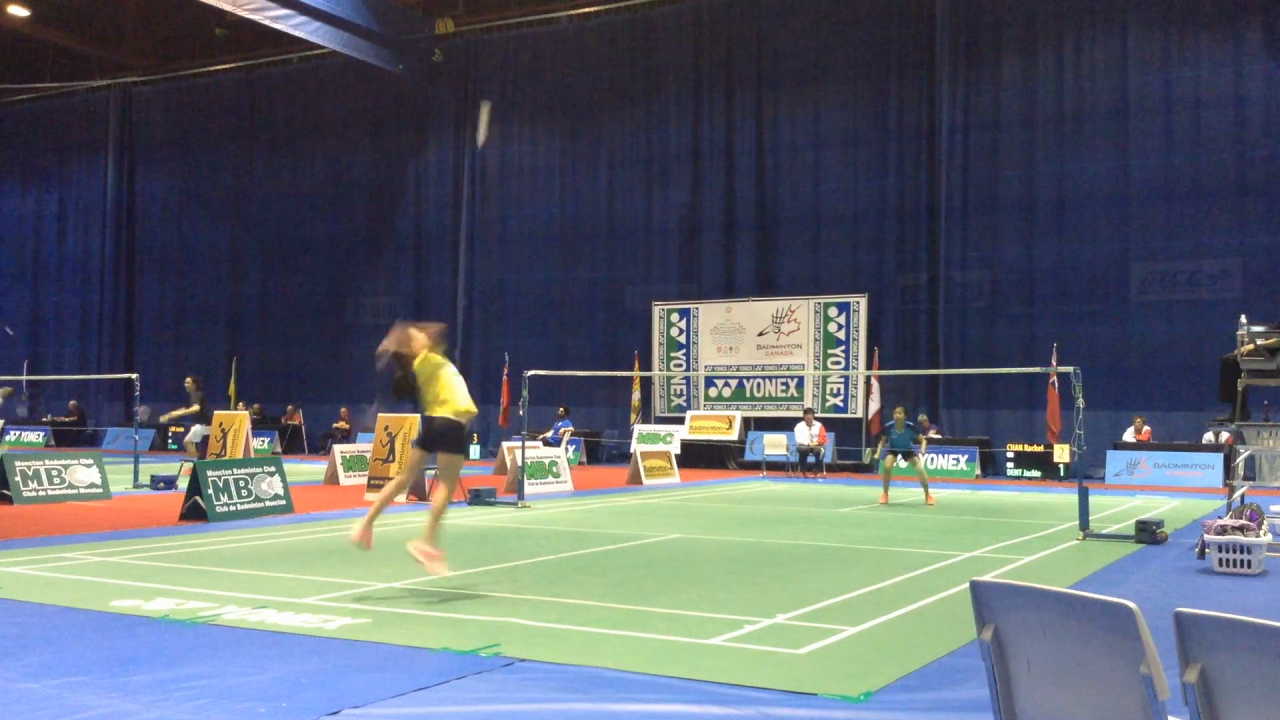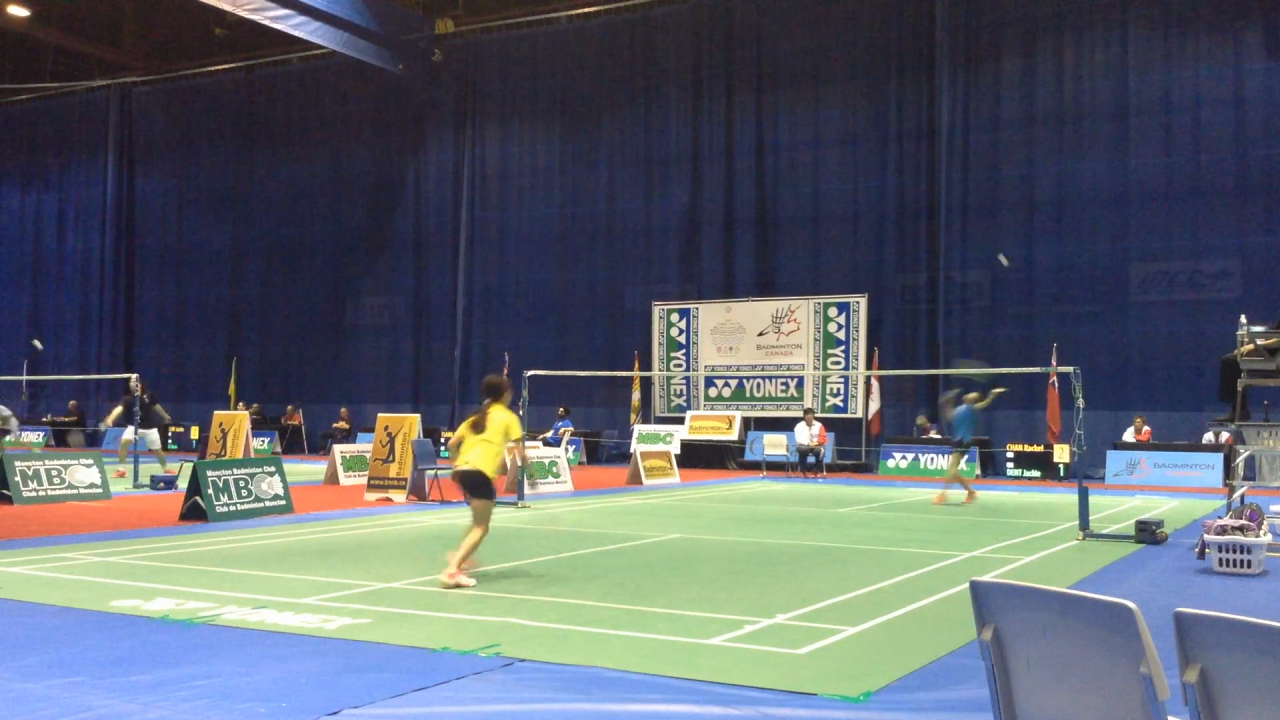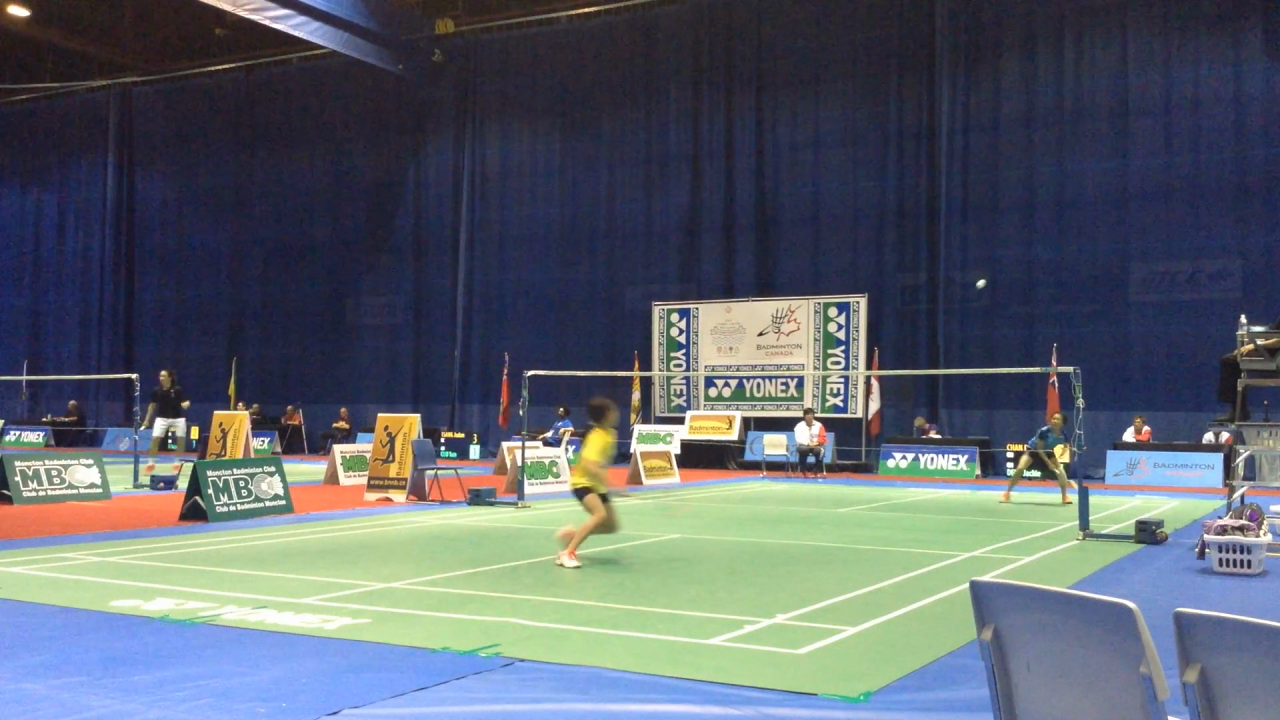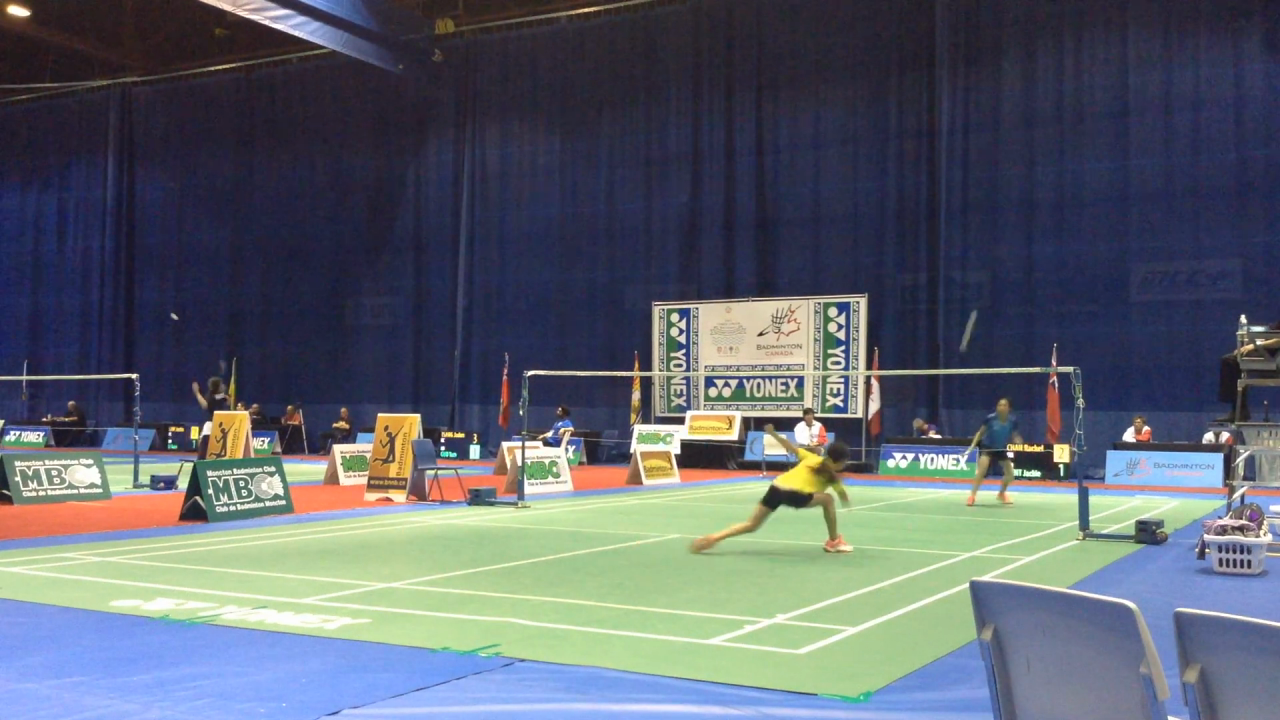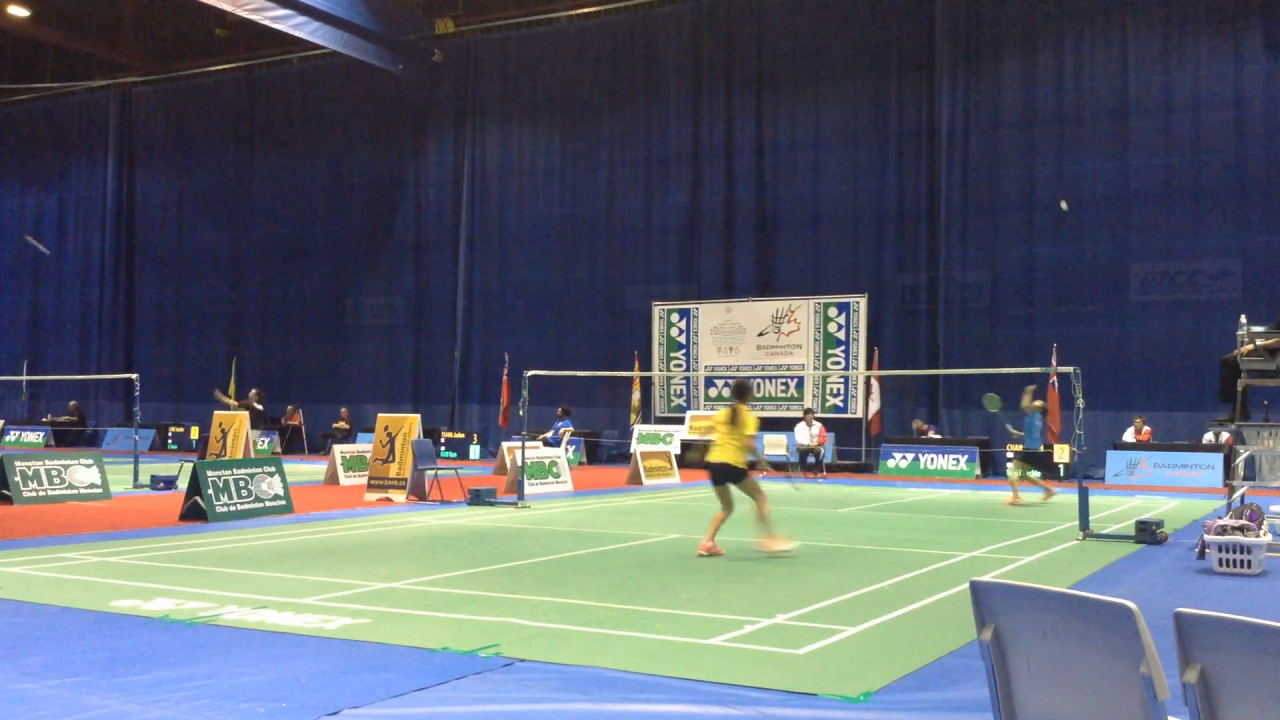
dt=0.7s
person 1, frame 1
left shoulder: (431, 362)
right shoulder: (426, 360)
left hip: (436, 423)
right hip: (447, 424)
left knee: (406, 478)
right knee: (447, 485)
left ankle: (366, 523)
right ankle: (427, 543)
person 1, frame 2
left shoulder: (475, 416)
right shoulder: (508, 417)
left elbow: (452, 445)
right elbow: (519, 451)
left hip: (461, 470)
right hip: (480, 472)
left knee: (480, 521)
right knee: (481, 527)
left ankle: (462, 559)
right ankle: (452, 570)
person 1, frame 3
left shoulder: (609, 433)
right shoulder: (597, 438)
right elbow: (590, 466)
right wrist: (609, 484)
left hip: (598, 487)
right hip: (584, 484)
left knee: (611, 526)
right knee: (601, 515)
left ankle: (571, 533)
right ankle: (568, 552)
person 1, frame 4
left shoulder: (812, 458)
right shoulder: (833, 477)
left elbow: (790, 447)
right elbow: (843, 496)
left wrist: (773, 434)
left hip: (776, 488)
right hip: (794, 494)
left knee: (752, 524)
right knee: (826, 501)
left ankle: (714, 538)
right ankle: (834, 542)
person 1, frame 5
left shoulder: (722, 414)
right shoulder: (749, 417)
left elbow: (712, 433)
right elbow: (749, 444)
right wrist: (761, 461)
left hip: (713, 463)
right hip: (733, 464)
left knee: (726, 507)
right knee: (760, 497)
left ankle: (707, 542)
right ankle: (769, 539)
